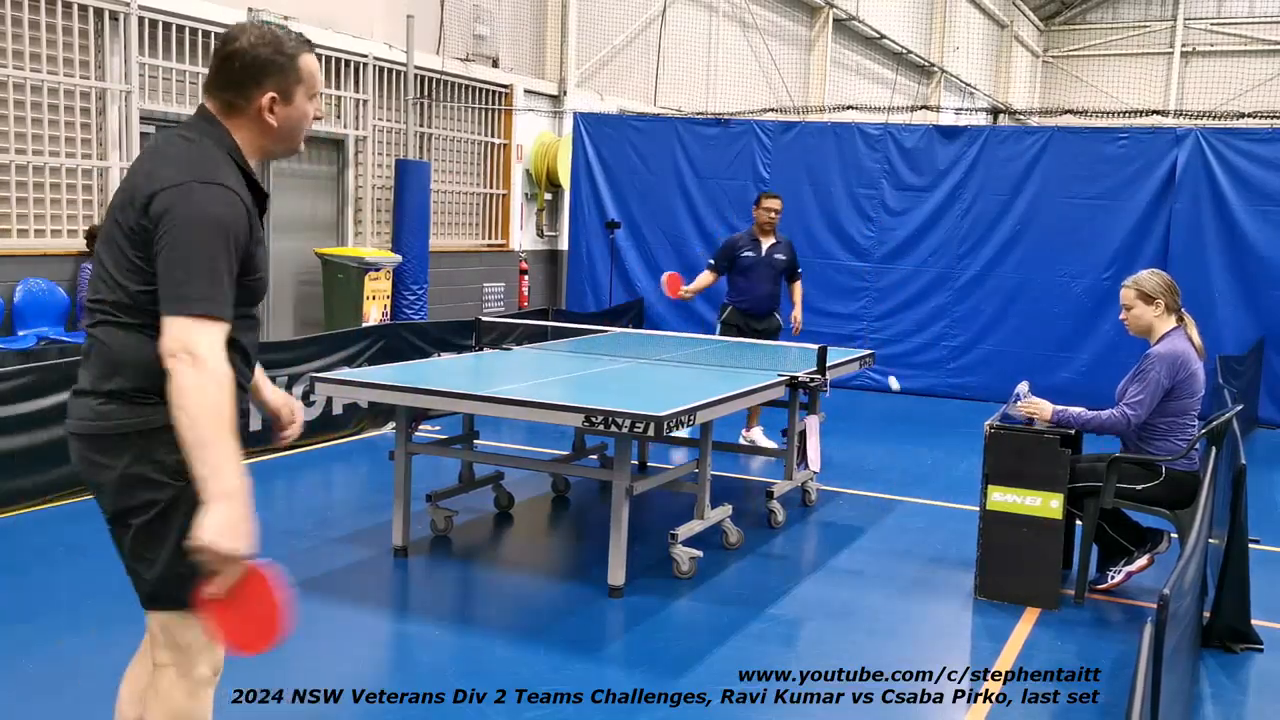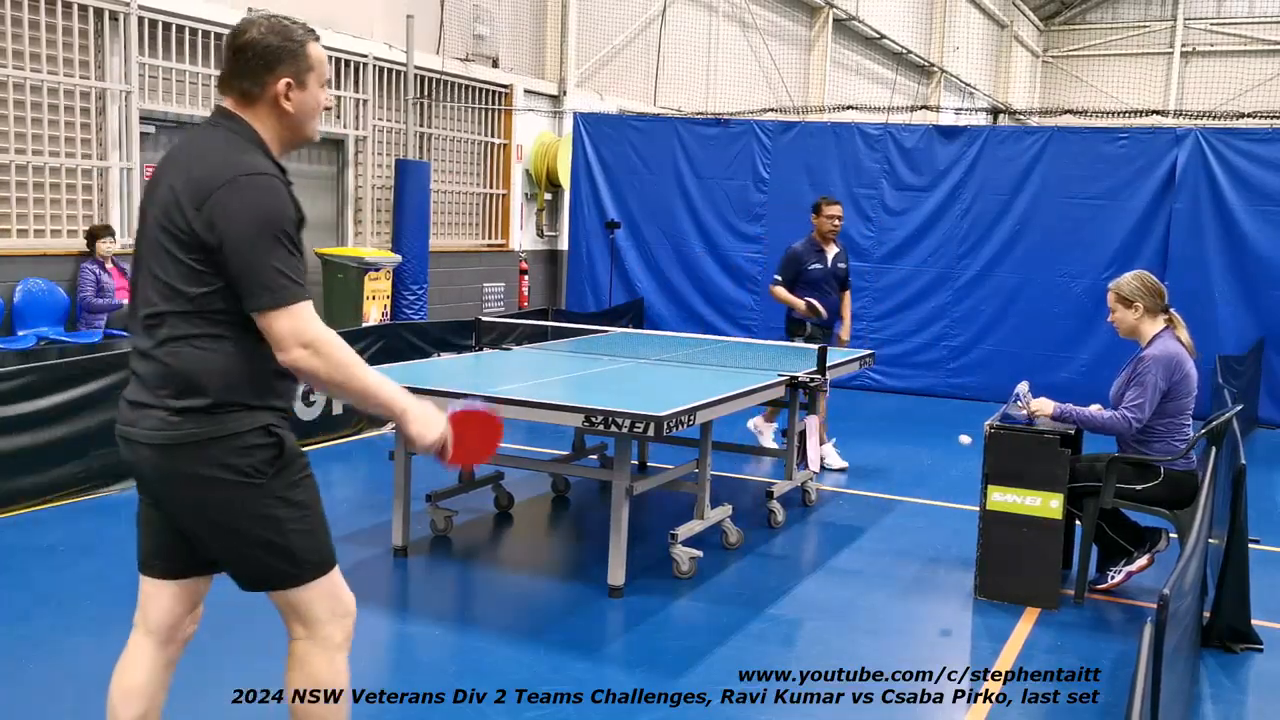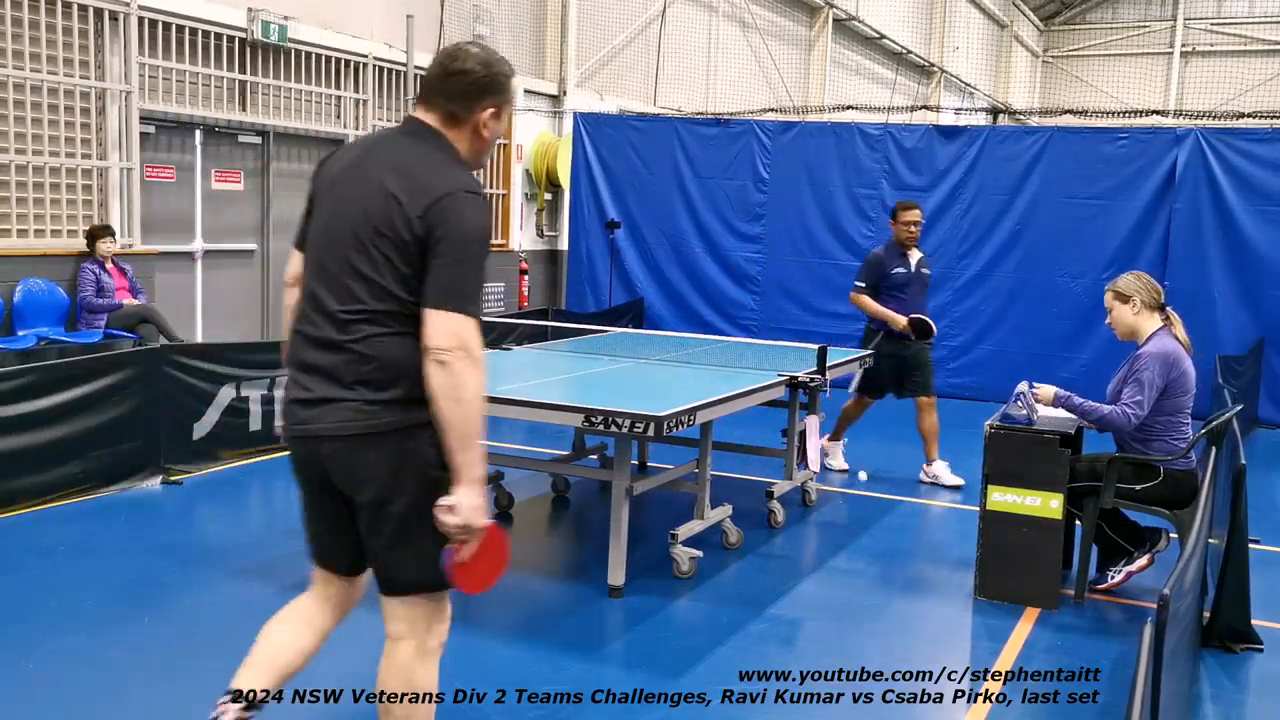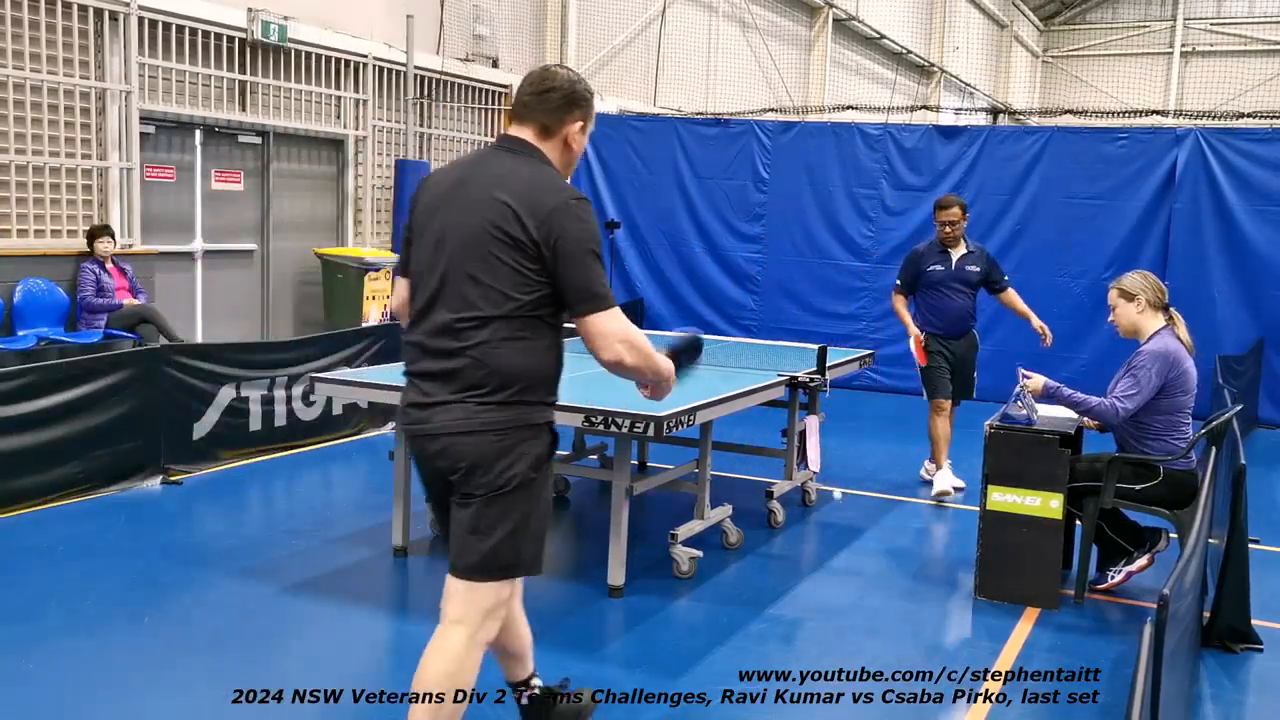
dt=0.5s
person 1, frame 1
left shoulder: (190, 165)
right shoulder: (204, 194)
right elbow: (189, 355)
left wrist: (258, 388)
right wrist: (226, 501)
left hip: (128, 427)
right hip: (155, 438)
left knee: (169, 638)
right knee: (190, 651)
person 1, frame 2
left shoulder: (192, 156)
right shoulder: (248, 184)
right elbow: (298, 342)
right wrist: (404, 409)
left hip: (164, 430)
right hip: (224, 441)
left knee: (162, 628)
right knee: (325, 616)
person 1, frame 3
left shoulder: (342, 161)
right shoulder: (455, 197)
left elbow: (297, 280)
right elbow: (449, 351)
right wrist: (470, 480)
left hip: (313, 420)
right hip: (392, 432)
left knee: (332, 595)
right knee: (418, 627)
person 1, frame 4
left shoulder: (435, 184)
right shoulder: (559, 203)
left elbow: (402, 303)
right elbow: (610, 343)
right wrist: (661, 375)
left hip: (427, 418)
right hip: (500, 428)
left knee: (491, 582)
right knee: (469, 615)
person 2, frame 1
left shoulder: (1165, 355)
right shoulder: (1170, 347)
left elbow: (1127, 418)
left wrist: (1057, 414)
left hip: (1167, 476)
right hip: (1160, 465)
left knee: (1065, 479)
right knee: (1066, 467)
left ankle: (1141, 542)
right ankle: (1119, 556)
person 2, frame 2
left shoulder: (1159, 357)
right shoulder: (1158, 348)
left elbow: (1128, 423)
left wrist: (1060, 411)
right wrist: (1103, 413)
left hip: (1165, 477)
right hip: (1157, 466)
left knee: (1064, 479)
right knee: (1066, 468)
left ankle: (1139, 542)
right ankle: (1119, 556)
person 2, frame 3
left shoulder: (1156, 354)
right shoulder: (1155, 347)
left elbow: (1126, 417)
left wrist: (1060, 399)
right wrist: (1100, 420)
left hip: (1164, 476)
right hip: (1154, 465)
left knee: (1063, 478)
right knee: (1064, 467)
left ankle: (1139, 542)
right ankle: (1118, 556)
person 2, frame 4
left shoulder: (1158, 353)
right shoulder: (1157, 346)
left elbow: (1115, 410)
right elbow: (1129, 411)
left wrist: (1049, 389)
right wrist: (1103, 422)
left hip: (1165, 476)
right hip: (1156, 466)
left knee: (1063, 479)
right knee: (1064, 468)
left ankle: (1140, 542)
right ankle: (1118, 556)
person 3, frame 1
left shoulder: (786, 247)
right shoulder: (735, 242)
left elbow: (795, 280)
right elbow: (711, 271)
left wrist: (797, 308)
right wrist: (691, 289)
left hip: (767, 322)
right hip: (734, 316)
left ankle: (752, 431)
person 3, frame 2
left shoulder: (841, 255)
right shoulder: (797, 252)
left elbow: (845, 292)
right elbow: (776, 287)
left wrist: (846, 324)
right wrist: (798, 304)
left hip: (826, 330)
right hip: (804, 329)
left ankle: (762, 422)
right ankle: (823, 447)
person 3, frame 3
left shoulder: (923, 260)
right shoulder: (878, 258)
right elbow: (857, 296)
right wrist: (892, 318)
left hip: (917, 342)
right hip: (883, 340)
left knee: (928, 402)
right knee: (865, 398)
left ankle: (933, 466)
right ankle: (833, 442)
person 3, frame 4
left shoulder: (980, 256)
right shoulder: (920, 254)
left elbow: (1003, 290)
right elbow: (898, 295)
left wrist: (1033, 318)
right wrist: (910, 327)
left hip: (965, 341)
right hip: (932, 342)
left knee: (951, 405)
right knee: (940, 405)
left ankle: (934, 463)
right ankle: (941, 472)
